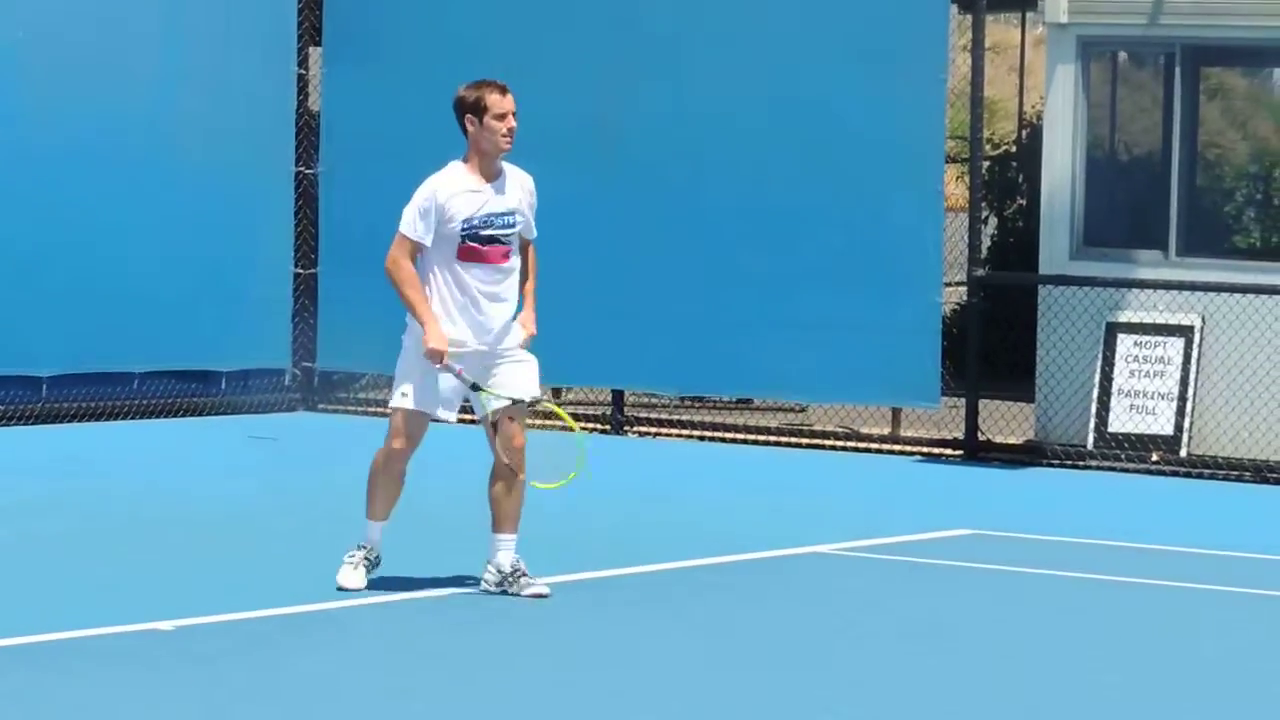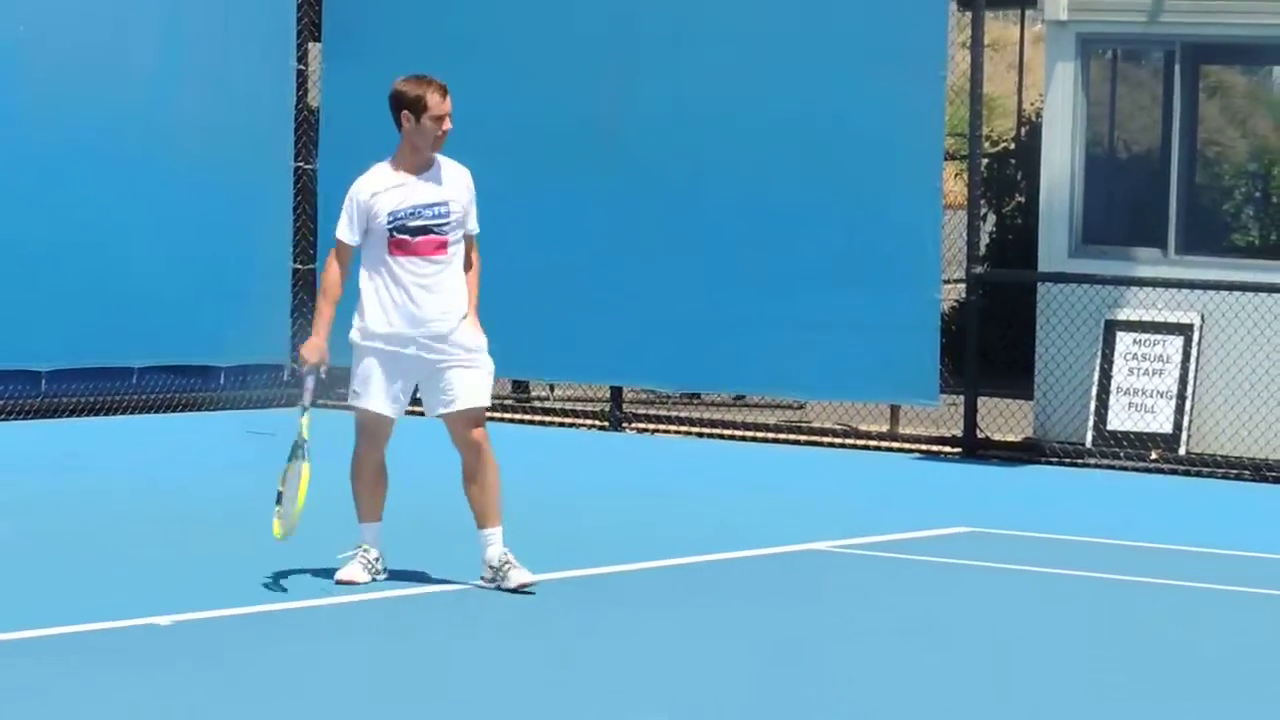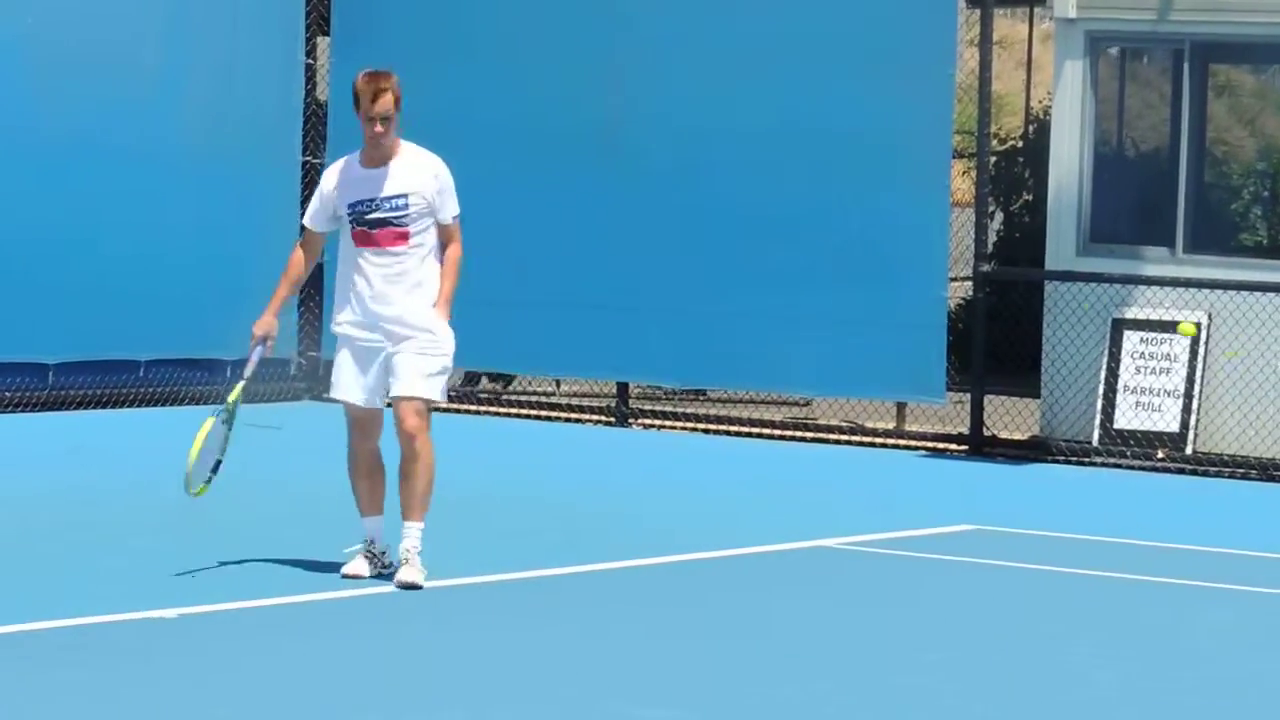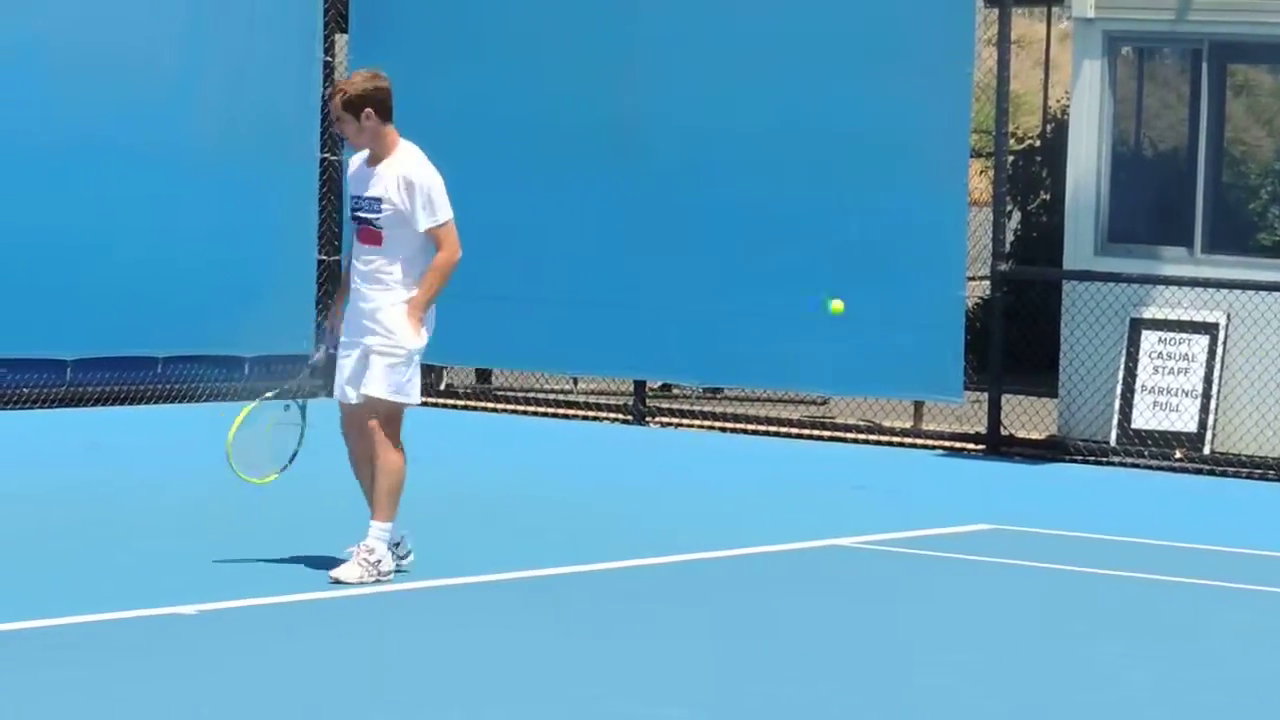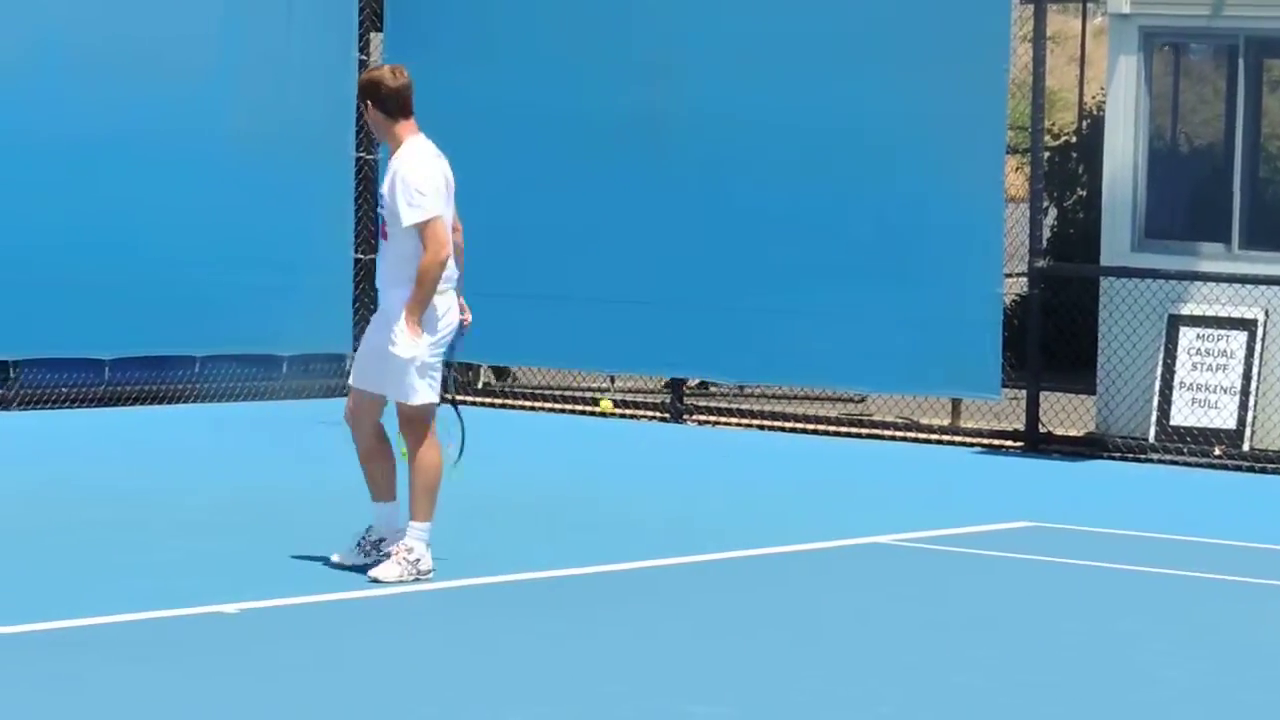
dt=0.3s
person 1, frame 1
left shoulder: (523, 185)
right shoulder: (439, 190)
right elbow: (398, 261)
left wrist: (528, 309)
right wrist: (430, 326)
left hip: (501, 343)
right hip: (436, 343)
left knee: (513, 448)
right knee: (399, 445)
left ankle: (503, 565)
right ankle: (368, 548)
person 1, frame 2
left shoulder: (459, 179)
right shoulder: (370, 188)
right elbow: (339, 263)
left wrist: (470, 313)
right wrist: (319, 334)
left hip: (452, 338)
right hip: (383, 339)
left knee: (475, 442)
right knee: (369, 441)
left ankle: (496, 557)
right ankle: (369, 549)
person 1, frame 3
left shoulder: (431, 170)
right shoulder: (337, 177)
left elbow: (453, 244)
right elbow: (307, 249)
left wrist: (442, 308)
right wrist: (272, 312)
left hip: (418, 325)
right hip: (359, 327)
left knee: (413, 428)
right knee: (361, 434)
left ankle: (411, 548)
right ankle: (373, 546)
person 1, frame 4
left shoulder: (415, 172)
right shoulder: (357, 168)
left elbow: (449, 251)
left wrist: (412, 312)
right wrist: (343, 301)
left hip: (399, 320)
right hip: (360, 319)
left knee: (381, 426)
right knee: (354, 428)
left ankle: (378, 549)
right ankle: (390, 535)
person 1, frame 5
left shoulder: (412, 167)
right shoulder: (415, 158)
left elbow: (438, 250)
right elbow: (457, 235)
left wrist: (416, 314)
right wrist: (456, 298)
left hip: (416, 318)
right hip: (390, 314)
left knee: (416, 426)
right knee: (360, 415)
left ankle: (416, 548)
right ankle: (384, 530)
